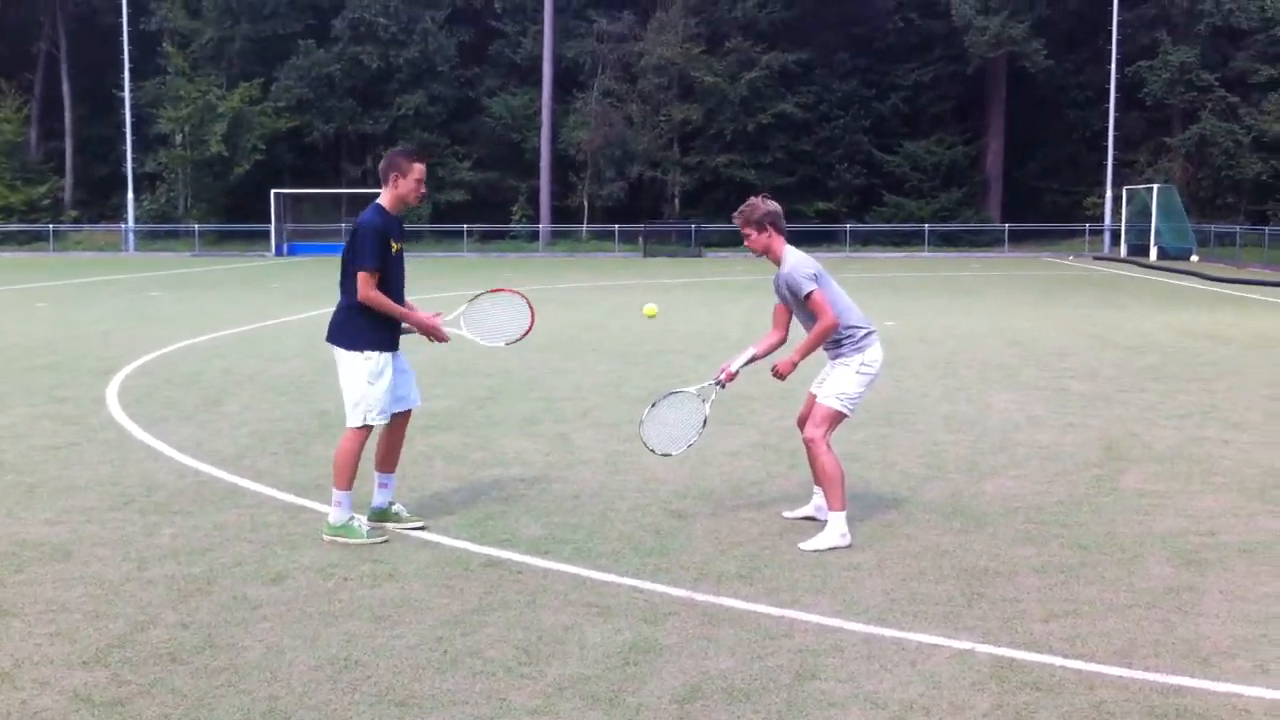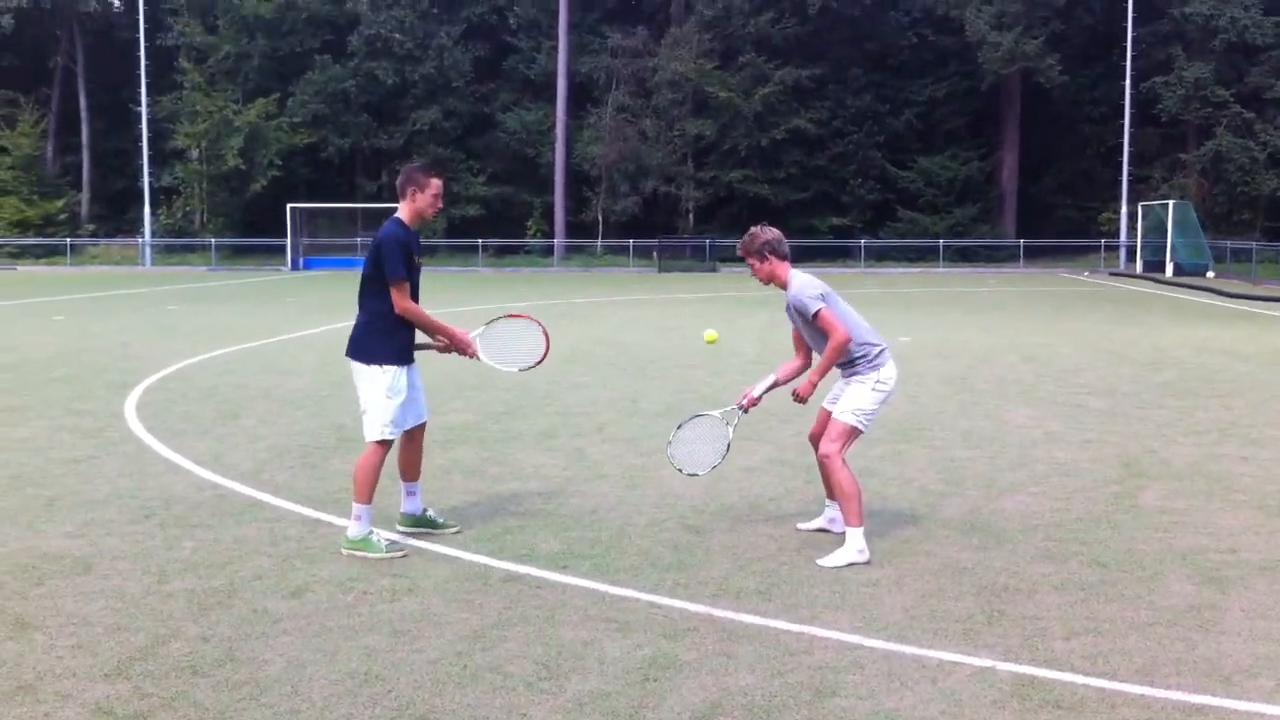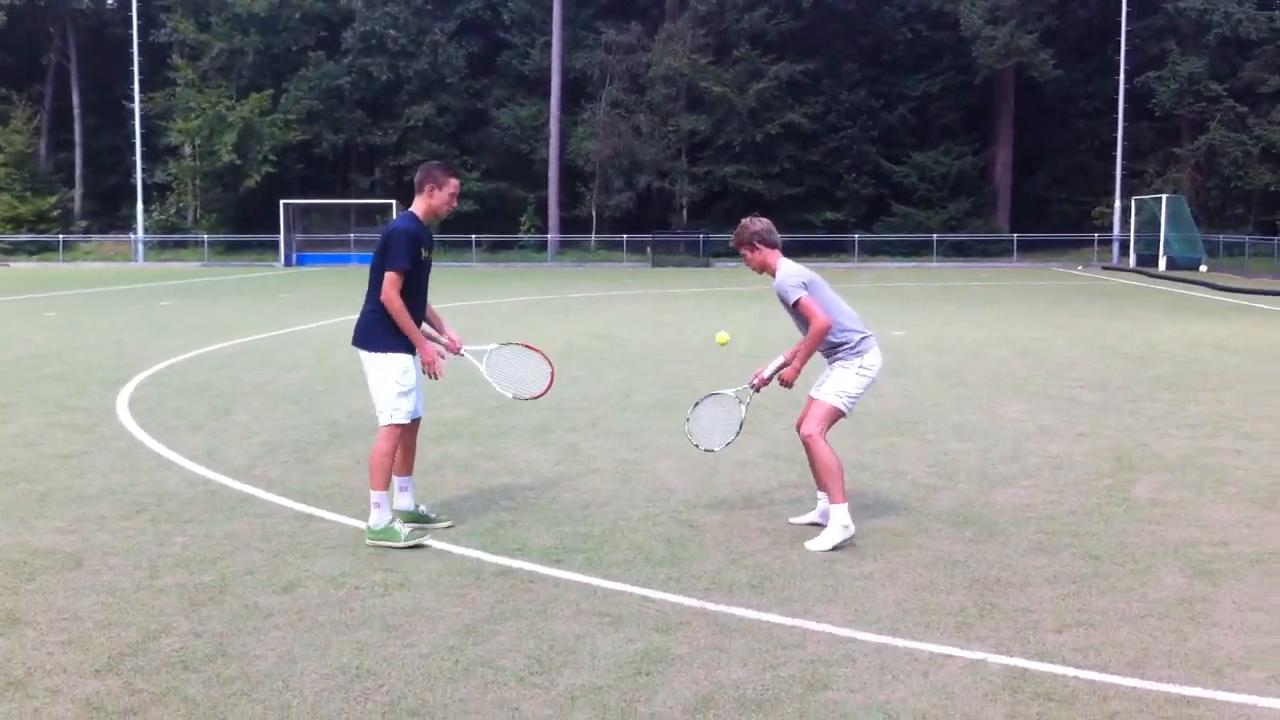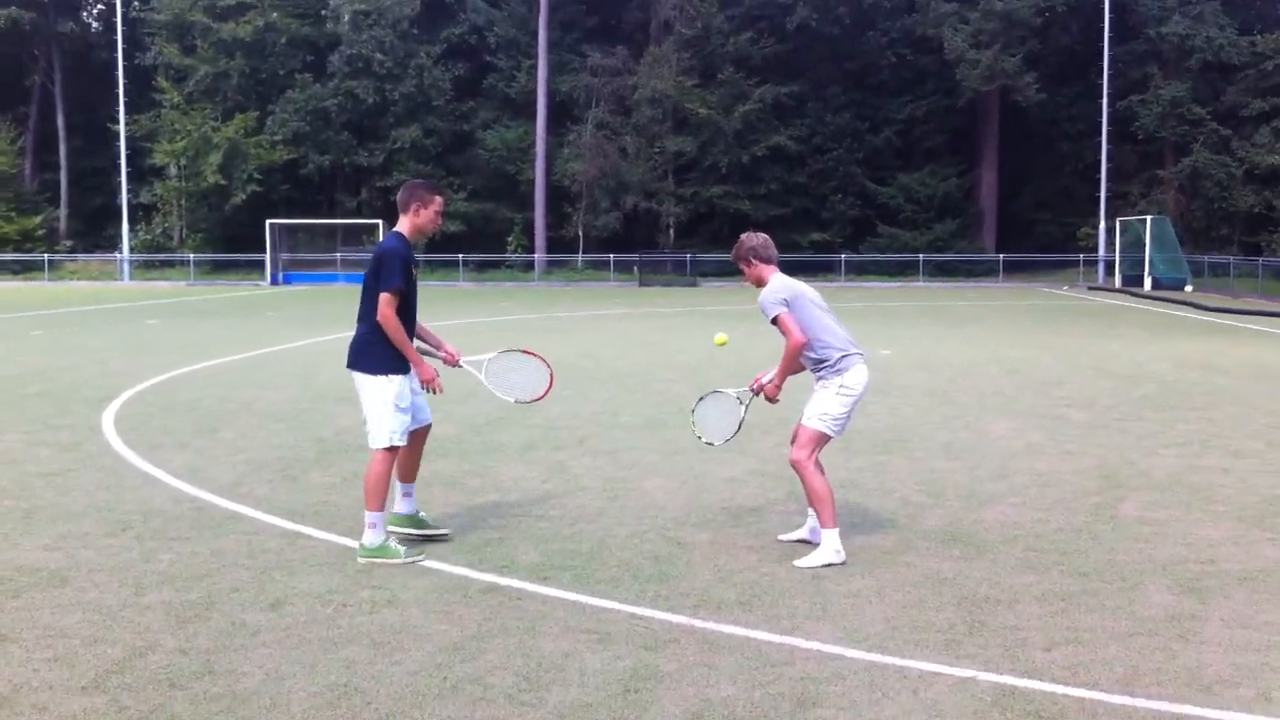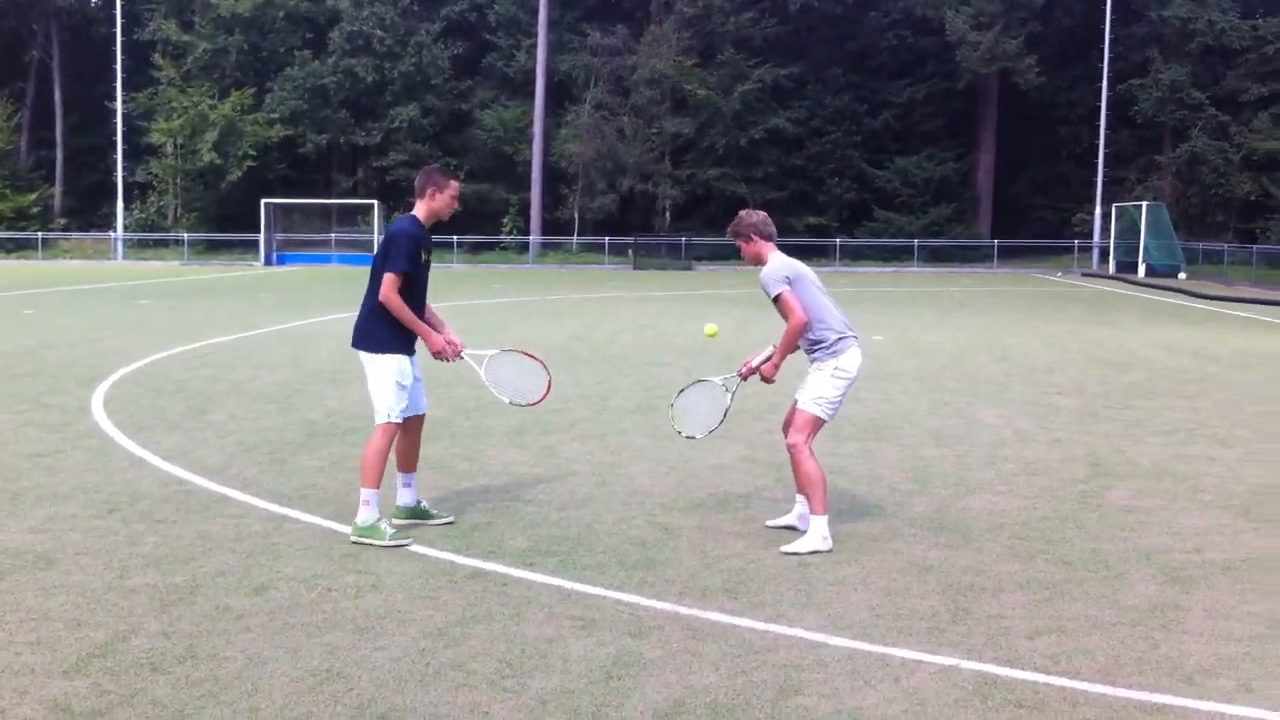
dt=0.4s
person 1, frame 1
left shoulder: (394, 224)
right shoulder: (371, 225)
right elbow: (366, 293)
left wrist: (418, 317)
right wrist: (415, 320)
left hip: (385, 341)
right hip: (360, 342)
left knee: (400, 415)
right knee: (361, 425)
left ankle: (382, 504)
right ankle: (339, 518)
person 1, frame 2
left shoulder: (409, 236)
right shoulder: (392, 237)
right elbow: (402, 305)
left wrist: (437, 337)
right wrist: (451, 334)
left hip: (399, 354)
right hip: (378, 355)
left knee: (415, 428)
right knee: (380, 440)
left ankle: (412, 511)
right ankle: (358, 532)
person 1, frame 3
left shoulder: (422, 233)
right shoulder: (403, 230)
right elbow: (389, 296)
left wrist: (444, 332)
right wrist: (423, 343)
left hip: (401, 343)
right hip: (383, 343)
left knee: (410, 423)
right knee: (394, 424)
left ankle: (405, 506)
right ankle: (379, 520)
person 1, frame 4
left shoulder: (402, 250)
right shoulder: (393, 250)
right elbow: (385, 316)
left wrist: (439, 345)
right wrist: (419, 362)
left hip: (393, 364)
right hip: (379, 364)
left knee: (419, 427)
right knee: (387, 446)
left ankle: (404, 512)
right ankle: (373, 539)
person 1, frame 5
left shoulder: (420, 235)
right shoulder: (405, 233)
right elbow: (388, 294)
left wrist: (445, 332)
right wrist: (429, 336)
left hip: (399, 344)
right hip: (382, 343)
left knee: (414, 419)
right knee: (389, 424)
left ankle: (407, 503)
right ankle: (367, 519)
person 2, frame 1
left shoulder: (794, 268)
right shoulder: (783, 275)
left elbow: (829, 320)
right elbow: (778, 333)
left wrist: (793, 360)
right wrist: (739, 362)
left hip: (857, 352)
right hip: (843, 354)
left knee: (815, 435)
right knee: (806, 422)
left ankle: (837, 528)
right ankle: (821, 502)
person 2, frame 2
left shoulder: (801, 290)
right shoulder: (793, 299)
left elbow: (842, 336)
right elbow: (802, 360)
left wrist: (812, 381)
right wrist: (761, 388)
left hip: (871, 372)
right hip: (856, 372)
left knee: (830, 451)
right knee: (818, 438)
left ankle: (856, 543)
right ankle: (834, 514)
person 2, frame 3
left shoulder: (785, 279)
right shoulder: (792, 274)
left elbow: (822, 323)
right elbow: (812, 337)
left wrist: (795, 366)
left hip: (855, 357)
right hip: (845, 356)
left knee: (812, 432)
right knee: (805, 427)
left ankle: (840, 520)
right ankle: (826, 507)
person 2, frame 4
left shoulder: (770, 294)
right shoulder: (794, 287)
left elbow: (797, 340)
left wrist: (777, 383)
right wrist: (774, 375)
left hip: (840, 377)
right hip: (846, 371)
left knee: (801, 457)
right knee: (801, 445)
left ankle: (831, 545)
right ankle: (816, 526)
person 2, frame 5
left shoulder: (771, 272)
right shoulder: (789, 266)
left elbow: (799, 320)
left wrist: (775, 363)
right wrist: (764, 358)
left hip: (834, 359)
right hip: (834, 356)
left knee: (798, 442)
right knee: (791, 429)
left ankle: (819, 532)
right ankle: (803, 511)
